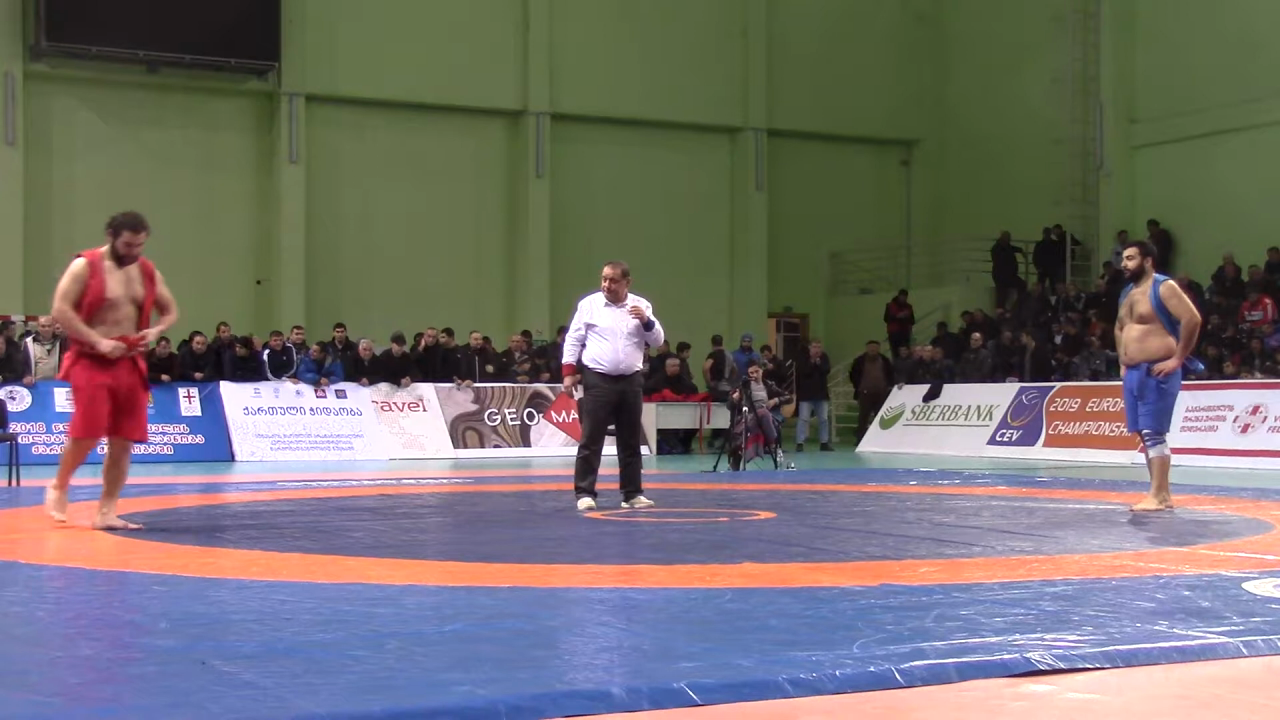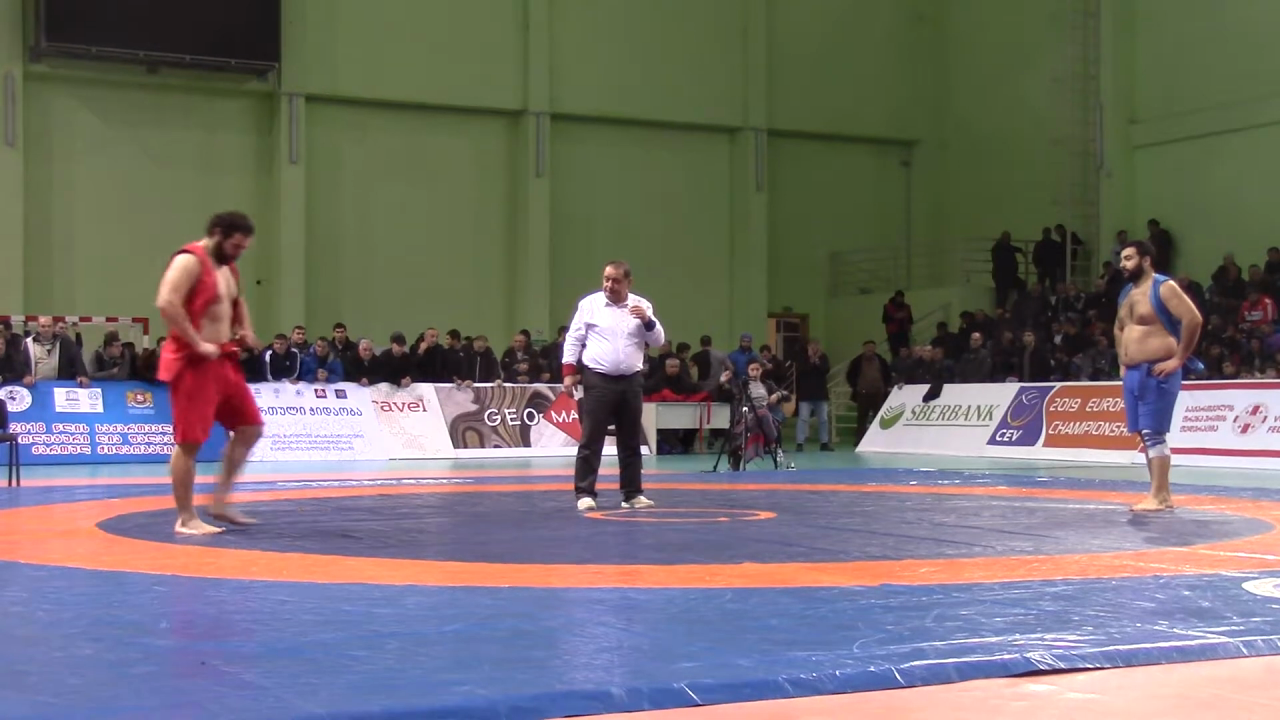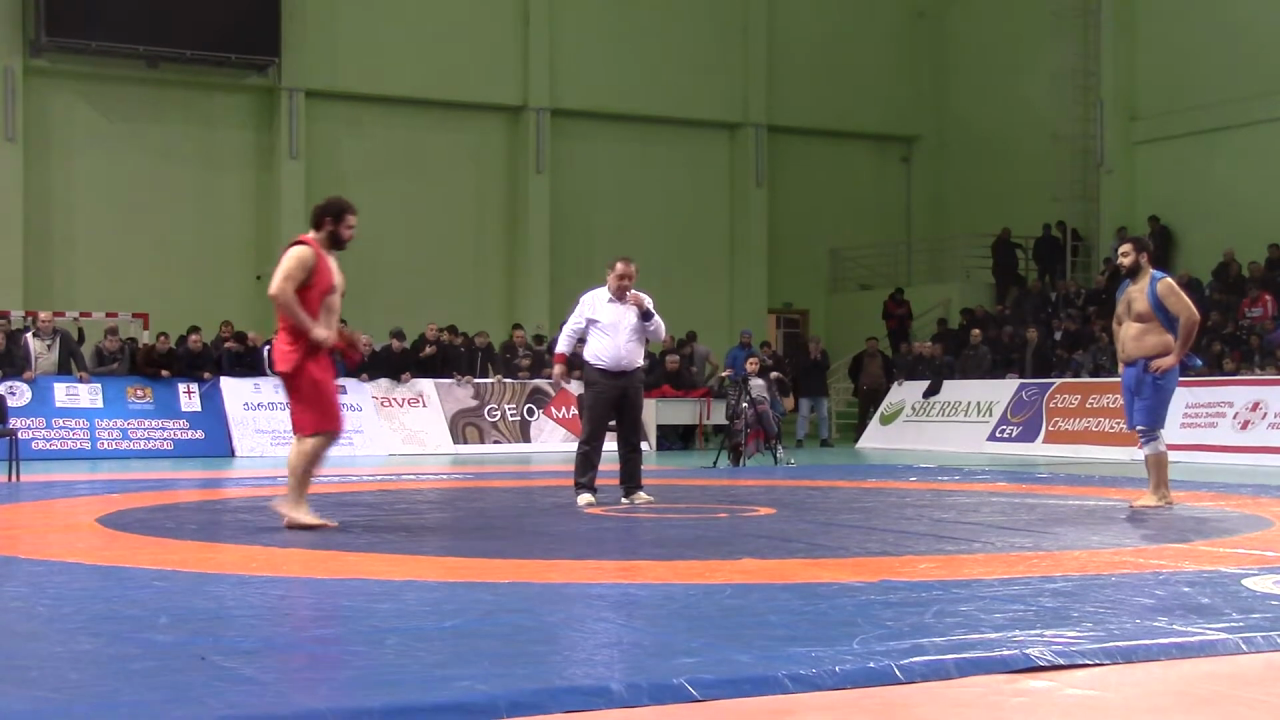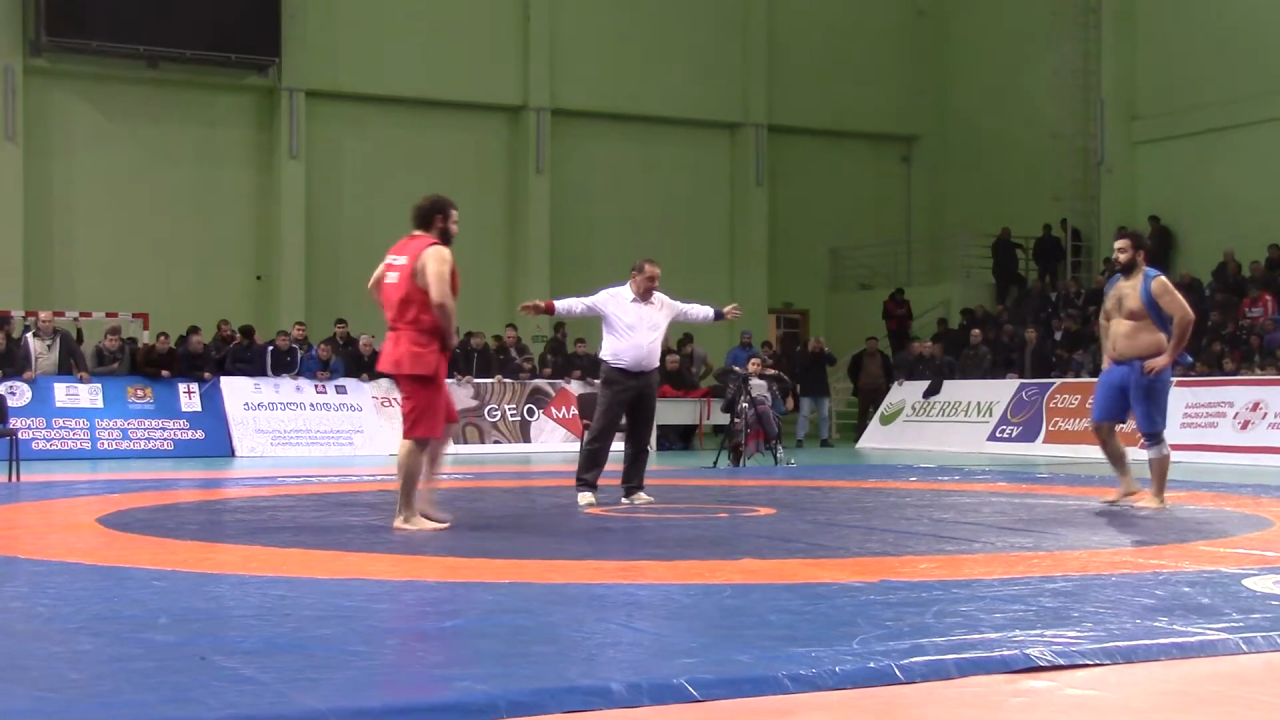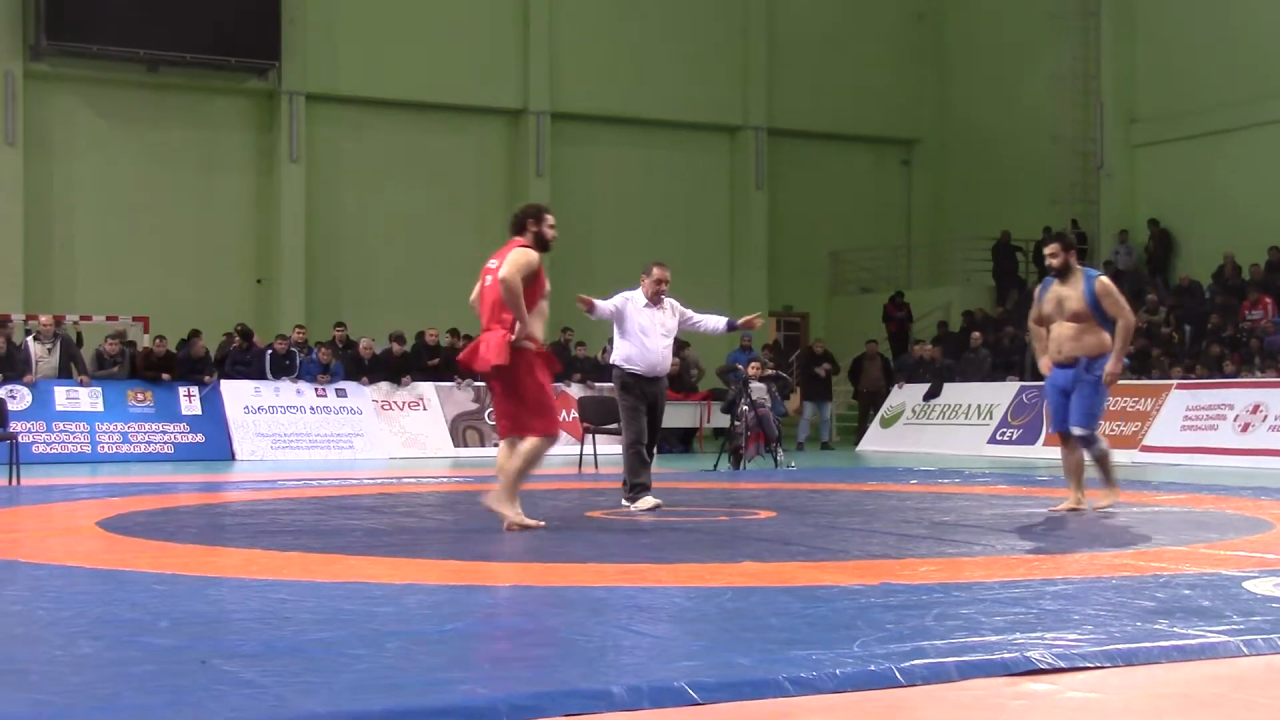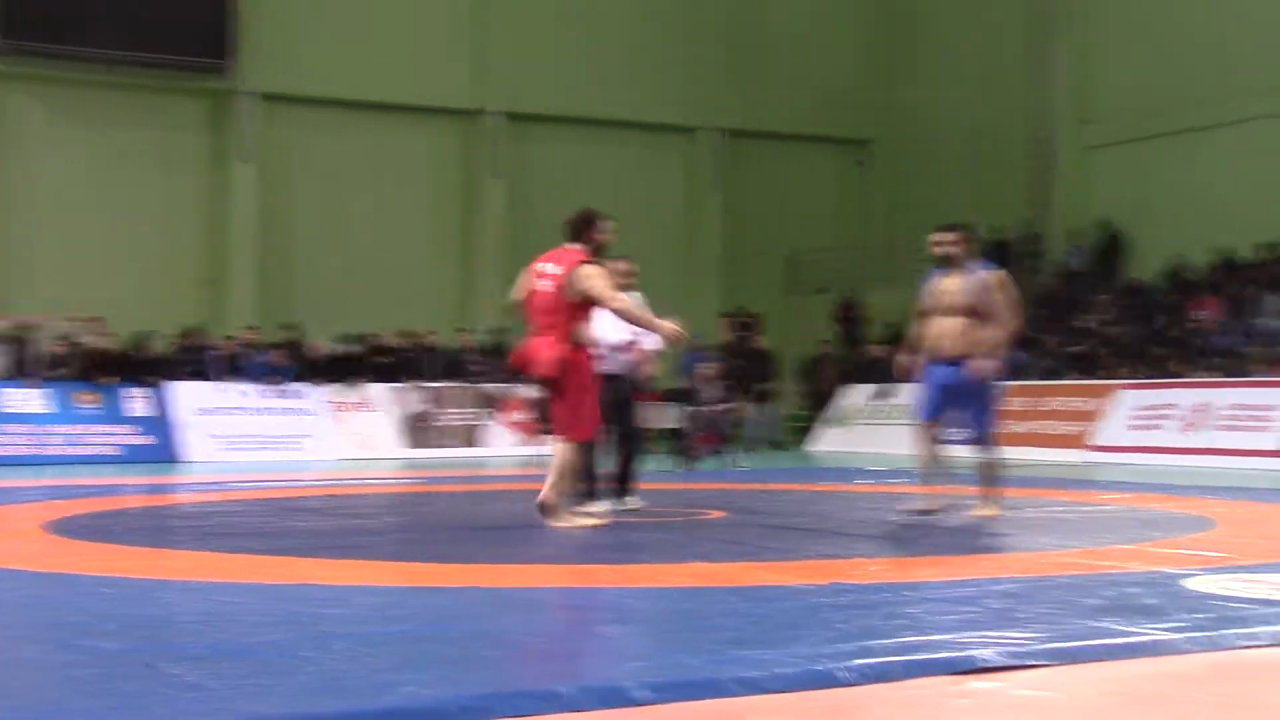
dt=0.7s
person 1, frame 1
left shoulder: (147, 272)
right shoulder: (85, 266)
left elbow: (171, 311)
right elbow: (60, 310)
left wrist: (155, 331)
right wrist: (98, 342)
left hip: (130, 363)
right hip: (90, 361)
left knee: (124, 441)
right knee: (87, 435)
left ankle: (107, 512)
right ankle: (58, 487)
person 1, frame 2
left shoulder: (228, 267)
right shoulder: (190, 261)
left elbow: (237, 303)
right elbow: (167, 304)
left wrist: (246, 330)
right wrist: (198, 344)
left hip: (223, 361)
right hip: (191, 362)
left knee: (250, 426)
right knee: (189, 441)
left ankle: (220, 499)
right ankle: (186, 518)
person 1, frame 3
left shoulder: (326, 256)
right shoulder: (304, 252)
right elbow: (278, 292)
left wrist: (334, 330)
right wrist: (313, 330)
left hip: (313, 353)
right hip: (302, 354)
left knee: (308, 433)
right knee: (326, 429)
left ankle: (293, 505)
right ankle: (293, 500)
person 1, frame 4
left shoulder: (397, 250)
right shoulder: (436, 252)
left elbow: (374, 287)
right elbow: (440, 300)
right wrist: (450, 335)
left hip: (400, 346)
right hip: (421, 351)
left knee: (444, 424)
right knee: (419, 435)
left ankle: (423, 501)
right ankle: (407, 515)
person 1, frame 5
left shoulder: (502, 256)
right shoulder: (527, 256)
left elbow: (476, 297)
right elbow: (506, 279)
right wrist: (524, 322)
left hip: (496, 353)
right hip: (518, 353)
left knee: (512, 434)
right knee: (545, 431)
left ankle: (512, 511)
right ankle: (503, 492)
person 1, frame 6
left shoulder: (543, 262)
right shoulder: (584, 269)
left elbow: (518, 298)
right elbow: (616, 303)
right wrist: (659, 327)
left hip: (546, 353)
right hip: (568, 357)
left knee: (570, 433)
right knee: (576, 436)
left ankle: (550, 492)
right ankle: (560, 512)
person 2, frame 1
left shoulder: (1163, 287)
right shoulder: (1127, 293)
left elbow: (1192, 319)
right elbow: (1120, 328)
left wrist: (1178, 358)
right wrist: (1123, 362)
left hip: (1157, 373)
right hip: (1132, 373)
left knee: (1154, 433)
right knee: (1145, 434)
left ankle: (1157, 495)
right ankle: (1163, 494)
person 2, frame 2
left shoulder: (1163, 287)
right shoulder: (1126, 293)
left elbow: (1193, 319)
right elbow: (1119, 329)
left wrist: (1179, 359)
right wrist: (1123, 361)
left hip: (1157, 373)
right hip: (1132, 373)
left knee: (1154, 434)
right knee: (1145, 435)
left ankle: (1157, 496)
right ankle: (1164, 494)
person 2, frame 3
left shoulder: (1161, 284)
right shoulder: (1124, 288)
left elbow: (1191, 317)
right elbow: (1117, 325)
left wrist: (1176, 355)
right wrist: (1122, 359)
left hip: (1155, 369)
right hip: (1131, 370)
left knee: (1146, 430)
right knee: (1149, 432)
left ankle: (1156, 493)
right ankle: (1163, 490)
person 2, frame 4
left shoulder: (1155, 282)
right shoulder: (1113, 284)
left elbow: (1185, 316)
right elbow: (1104, 320)
left wrist: (1169, 356)
right wrist: (1107, 354)
left hip: (1146, 369)
right hip: (1115, 368)
left knee: (1151, 433)
right knee: (1101, 426)
left ankle: (1157, 496)
right ankle: (1126, 481)
person 2, frame 5
left shoulder: (1096, 283)
right shoulder: (1044, 289)
left elbow: (1126, 319)
right elbow: (1035, 324)
left wrist: (1116, 360)
right wrist: (1042, 357)
left hip: (1090, 370)
right hip: (1057, 372)
left knee: (1083, 433)
right knee: (1066, 436)
left ankle: (1110, 485)
right ankle: (1076, 496)
person 2, frame 6
left shoulder: (988, 277)
right shoulder: (934, 280)
left elbow: (1009, 319)
right elbow: (924, 320)
left wrist: (990, 356)
right wrist: (913, 354)
left hip: (973, 368)
right hip: (939, 367)
left knee: (982, 434)
right knee: (927, 427)
left ankle: (991, 500)
right ankle: (930, 494)
person 3, frame 1
left shoulder: (641, 305)
right shoulder: (589, 304)
left elbow: (658, 340)
right elbow: (574, 339)
left wrist: (646, 321)
right wrist: (569, 372)
left hip: (631, 381)
right hip: (598, 381)
left knee: (631, 441)
right knee: (591, 440)
left ankle: (632, 493)
right ankle: (585, 493)
person 3, frame 2
left shoulder: (641, 305)
right shoulder: (589, 304)
left elbow: (658, 341)
right elbow: (573, 339)
left wrist: (647, 321)
right wrist: (569, 371)
left hip: (631, 381)
right hip: (597, 381)
left knee: (631, 441)
right knee: (591, 440)
left ankle: (632, 493)
right ankle: (584, 493)
person 3, frame 3
left shoulder: (642, 301)
right shoulder: (592, 299)
left elbow: (658, 335)
right elbow: (571, 331)
left wrist: (645, 311)
right wrist: (560, 360)
left hip: (631, 377)
right hip: (599, 377)
left knee: (632, 437)
right knee: (591, 435)
left ankle: (632, 489)
right ankle: (584, 489)
person 3, frame 4
left shoulder: (663, 302)
right shoulder: (611, 298)
left elbow: (689, 311)
right elbow: (579, 305)
left wrist: (719, 314)
right wrist: (547, 307)
left hip: (647, 377)
right hip: (617, 376)
left knee: (640, 437)
right knee: (601, 432)
left ankle: (633, 489)
right ankle: (586, 486)
person 3, frame 5
left shoulder: (672, 306)
right shoulder: (625, 301)
left elbow: (698, 321)
right elbow: (606, 308)
left wrist: (736, 324)
right wrist: (592, 306)
left hip: (657, 381)
right hip: (629, 379)
left knee: (649, 440)
right knee: (635, 438)
left ankle: (632, 490)
right ankle: (639, 494)
person 3, frame 6
left shoulder: (635, 300)
left elbow: (647, 332)
right elbow: (602, 332)
left wrist: (650, 356)
right wrist: (631, 346)
left hip: (625, 378)
right hip: (596, 377)
left knee: (630, 435)
right knee: (589, 439)
left ankle: (623, 491)
right ankle: (589, 496)
